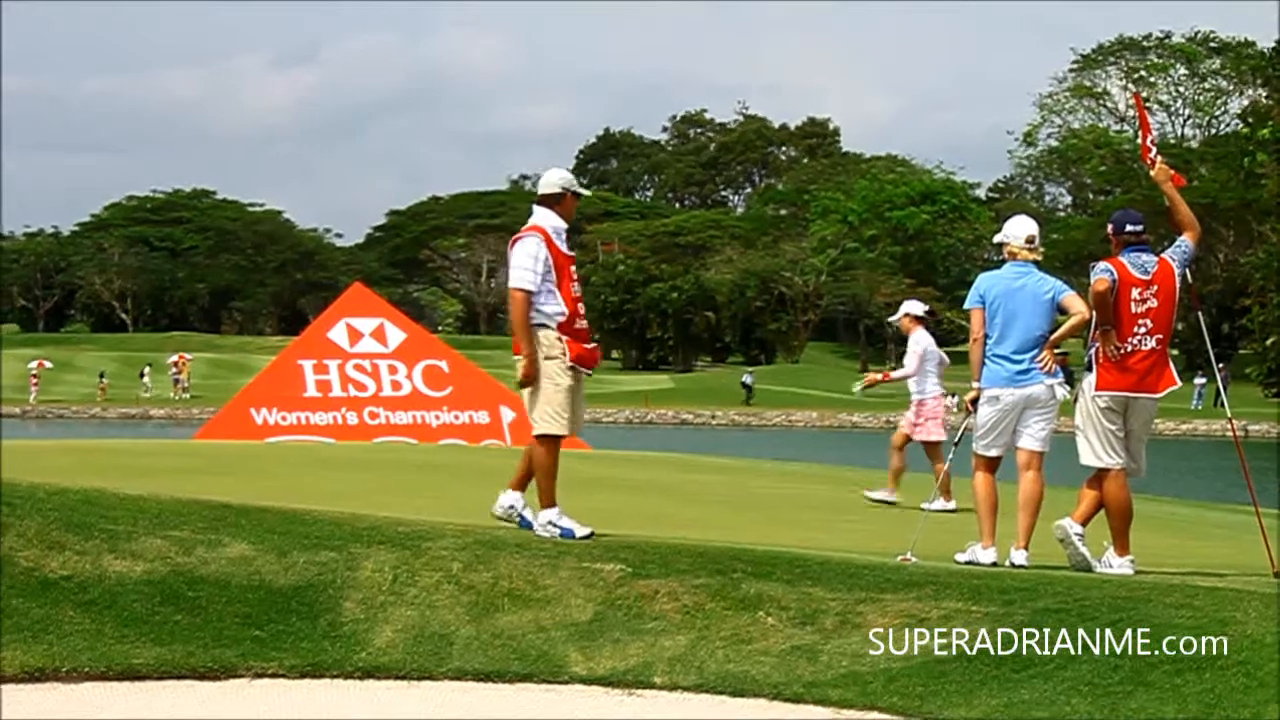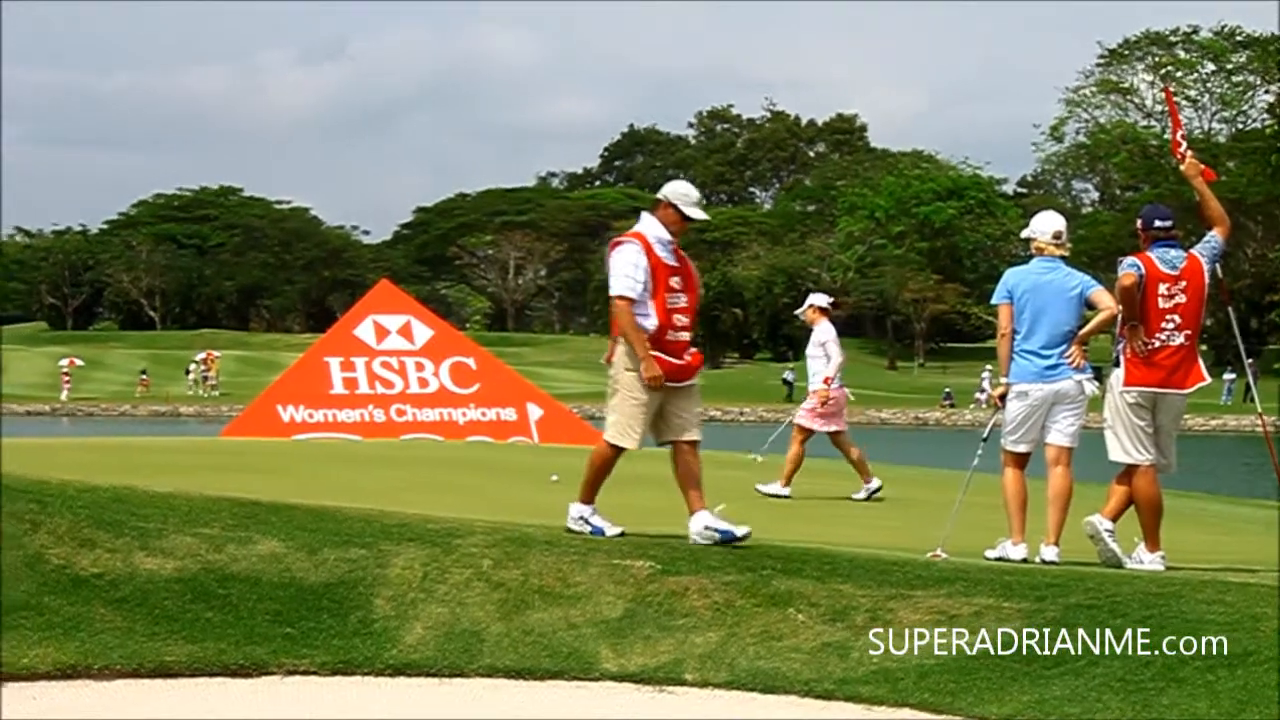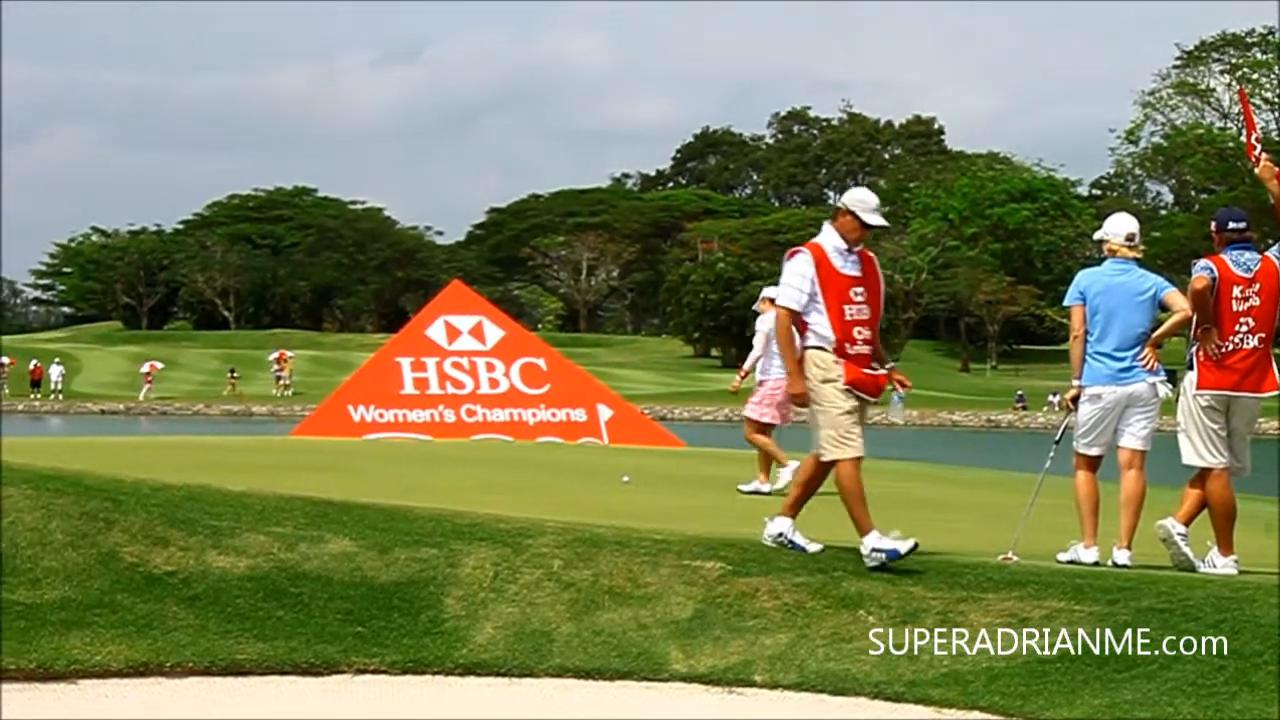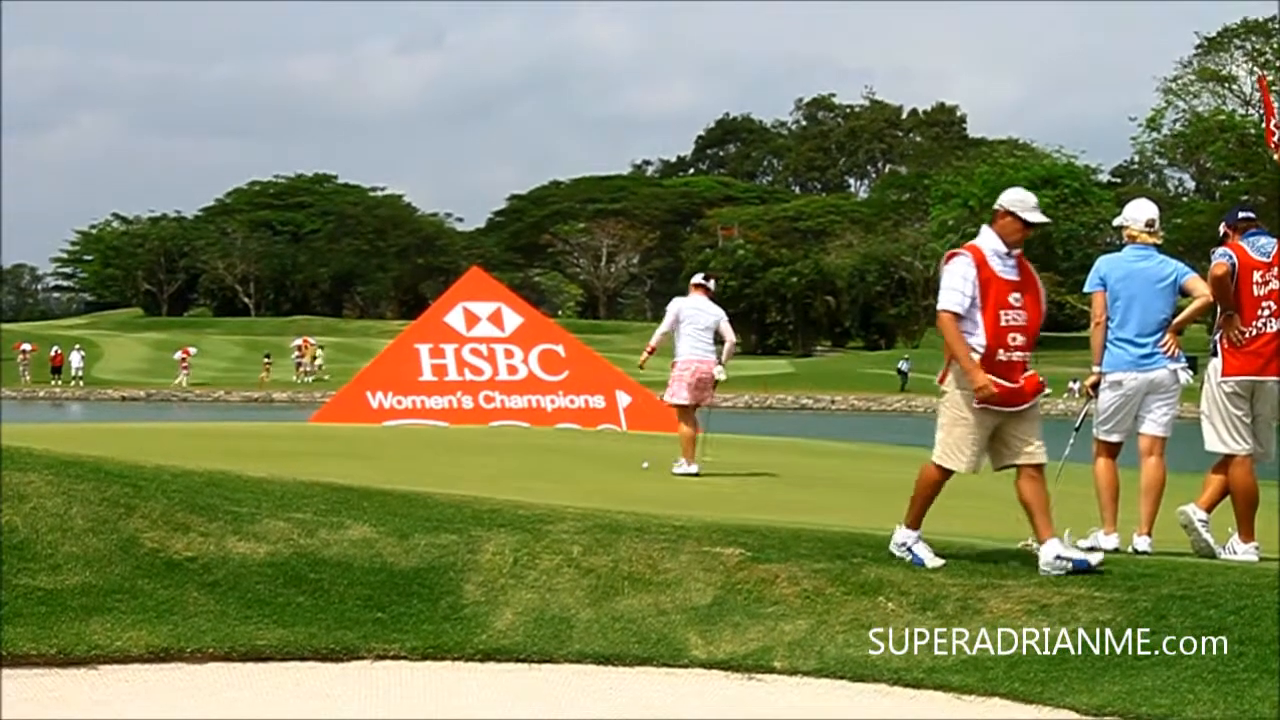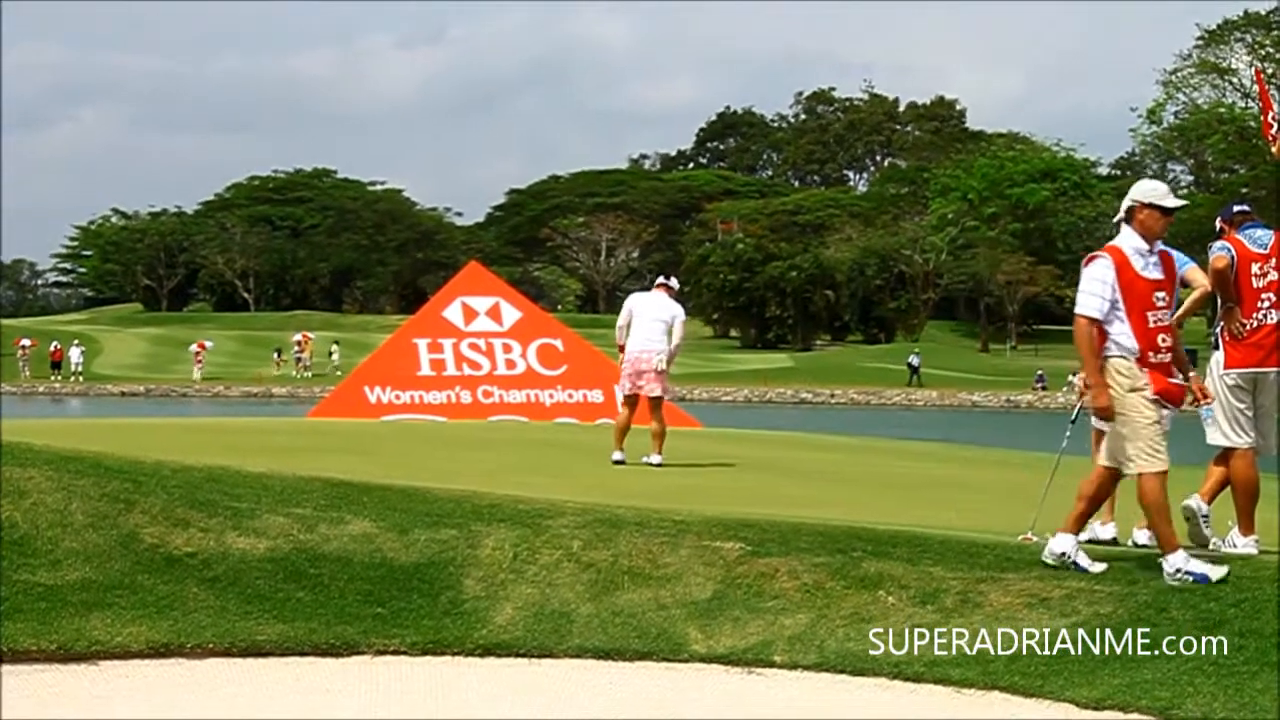
dt=0.7s
person 1, frame 1
left shoulder: (1109, 267)
right shoulder: (1170, 266)
left elbow: (1100, 290)
right elbow: (1192, 231)
left wrist: (1106, 328)
right wrist: (1166, 184)
left hip: (1107, 381)
right hip: (1148, 386)
left knee: (1112, 467)
right knee: (1117, 467)
left ankle: (1121, 556)
right ankle: (1077, 523)
person 1, frame 2
left shoulder: (1137, 263)
right shoulder: (1199, 261)
left elbow: (1125, 285)
right elbow: (1222, 226)
left wrist: (1133, 324)
right wrist: (1196, 179)
left hip: (1135, 376)
right hip: (1178, 380)
left knee: (1141, 463)
right knee: (1149, 462)
left ankle: (1152, 552)
right ankle: (1107, 519)
person 1, frame 3
left shoulder: (1210, 265)
left elbow: (1200, 286)
left wrist: (1206, 327)
left hip: (1208, 379)
left knee: (1215, 467)
right knee: (1221, 465)
left ankle: (1225, 556)
right ankle: (1180, 523)
person 1, frame 4
left shoulder: (1230, 251)
left elbow: (1219, 272)
left wrist: (1228, 313)
left hip: (1233, 366)
left knee: (1238, 455)
right knee: (1242, 453)
left ankle: (1246, 543)
right ankle: (1201, 509)
person 1, frame 5
left shoulder: (1226, 244)
left elbow: (1219, 266)
left wrist: (1228, 306)
left hip: (1235, 358)
left knee: (1240, 446)
right knee: (1245, 445)
left ankle: (1245, 535)
right ankle: (1202, 500)
person 2, frame 1
left shoulder: (556, 238)
right shoulder: (534, 240)
right elbow: (518, 300)
left wrist: (584, 340)
right wrist: (527, 356)
left hip: (567, 347)
right hip: (547, 345)
left knee: (555, 431)
right knee: (550, 430)
left ankle: (511, 498)
right ankle: (548, 515)
person 2, frame 2
left shoulder: (675, 251)
right shoulder: (633, 248)
right elbow: (621, 309)
right wrist: (645, 359)
left hip: (677, 360)
right hip: (645, 359)
left knee: (686, 439)
right knee: (621, 437)
left ankle: (702, 520)
right ankle: (582, 510)
person 2, frame 3
left shoulder: (868, 262)
right shoulder: (808, 258)
right elbow: (784, 318)
left wrist: (887, 368)
right wrist: (793, 376)
left hip: (858, 371)
right hip: (826, 367)
left knee: (826, 453)
right knee: (846, 454)
left ankle: (781, 524)
right ankle: (871, 541)
person 2, frame 4
left shoulder: (1020, 265)
right shoulder: (968, 261)
right elbow: (947, 320)
left wrist: (1026, 377)
right wrist: (971, 371)
left hip: (1016, 382)
right hip: (981, 381)
left knee: (1031, 462)
right knee: (950, 460)
left ankle: (1052, 549)
right ankle: (907, 535)
person 2, frame 5
left shoulder: (1163, 261)
right shoulder: (1108, 262)
right elbow: (1085, 326)
left wrist: (1189, 374)
right wrist: (1097, 387)
left hip: (1154, 377)
right hip: (1127, 374)
left knee: (1112, 466)
right knee: (1151, 466)
left ankle: (1063, 542)
right ankle: (1175, 559)
person 3, frame 1
left shoulder: (985, 282)
right shoulder: (1050, 285)
left elbow: (977, 337)
right elbow: (1082, 313)
left wrist: (975, 384)
right wrist: (1051, 343)
left hip: (998, 385)
right hip: (1040, 385)
left knee: (984, 466)
right knee: (1030, 466)
left ankle: (986, 547)
right ankle: (1020, 550)
person 3, frame 2
left shoulder: (1013, 277)
right shoulder: (1078, 280)
left elbow: (1005, 332)
right elbow: (1110, 308)
left wrist: (1003, 380)
right wrist: (1080, 339)
left hip: (1026, 381)
right hip: (1069, 381)
left knee: (1013, 462)
right knee: (1059, 462)
left ankle: (1016, 543)
right ankle: (1051, 545)
person 3, frame 3
left shoulder: (1086, 279)
right shoulder: (1152, 282)
left elbow: (1078, 334)
right elbow: (1185, 310)
left wrist: (1076, 382)
right wrist: (1153, 341)
left hip: (1099, 383)
right hip: (1142, 382)
left knee: (1085, 465)
right knee: (1132, 465)
left ankle: (1088, 546)
right ankle: (1123, 549)
person 3, frame 4
left shoulder: (1106, 265)
right shoulder: (1172, 268)
left elbow: (1099, 321)
right elbow: (1206, 296)
left wrist: (1096, 369)
right wrist: (1175, 327)
left hip: (1120, 370)
right hip: (1163, 371)
left knee: (1105, 452)
right knee: (1153, 452)
left ankle: (1108, 533)
right ankle: (1143, 536)
person 3, frame 5
right shoulder: (1174, 259)
right elbow: (1205, 286)
right wrist: (1175, 320)
left knee: (1105, 441)
left ankle: (1105, 523)
right ankle: (1144, 529)
person 4, frame 1
left shoulder: (917, 339)
right shoulder: (926, 338)
left elbow: (911, 370)
right elbow: (944, 361)
left wrist: (881, 377)
left hip: (926, 402)
right hip: (922, 402)
left knee: (934, 454)
right knee: (896, 444)
left ankle: (946, 499)
right ankle: (891, 491)
person 4, frame 2
left shoulder: (824, 330)
right shoulder: (824, 330)
left elbow: (838, 359)
right elbow: (838, 357)
left wrist: (825, 385)
left hip: (825, 393)
right hip: (828, 393)
left knee: (797, 439)
right knee: (842, 443)
left ankle: (783, 486)
right ankle: (870, 481)
person 4, frame 3
left shoulder: (765, 320)
left elbow: (758, 351)
left wrist: (741, 375)
left hip: (769, 384)
right hip: (780, 383)
left knee: (751, 434)
right knee: (764, 434)
left ankle: (787, 465)
right ankle: (763, 481)
person 4, frame 4
left shoulder: (680, 302)
right shoulder: (717, 311)
left elbow: (663, 329)
right elbow: (731, 340)
left wrist: (648, 351)
right wrist: (722, 364)
left hip: (686, 363)
right hip: (708, 365)
left knee: (684, 418)
right knee: (689, 416)
left ankle: (691, 463)
right ankle: (688, 458)
person 4, frame 5
left shoulder: (635, 297)
right shoulder: (676, 308)
left elbow: (621, 325)
right elbow: (677, 340)
left wrist: (621, 349)
right wrist: (668, 360)
left hip: (634, 354)
right hip: (658, 357)
left knee: (628, 407)
right knee: (656, 411)
left ankle: (618, 451)
right ankle: (656, 455)
